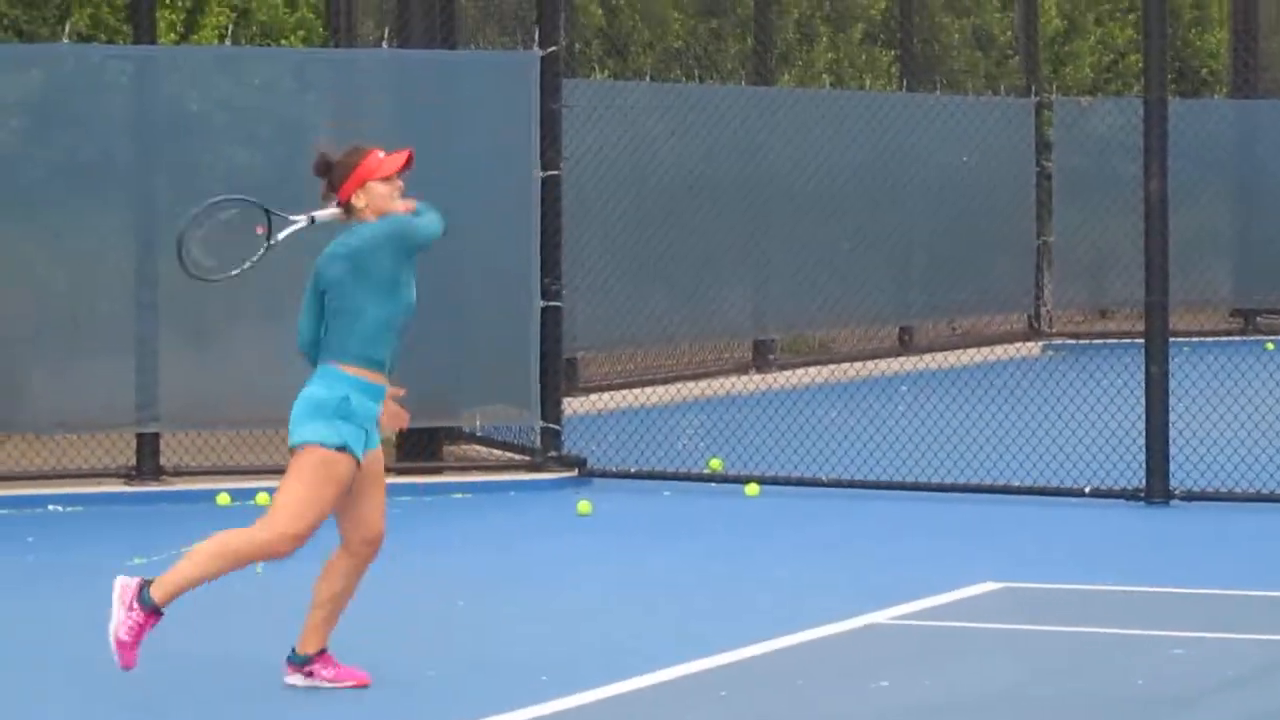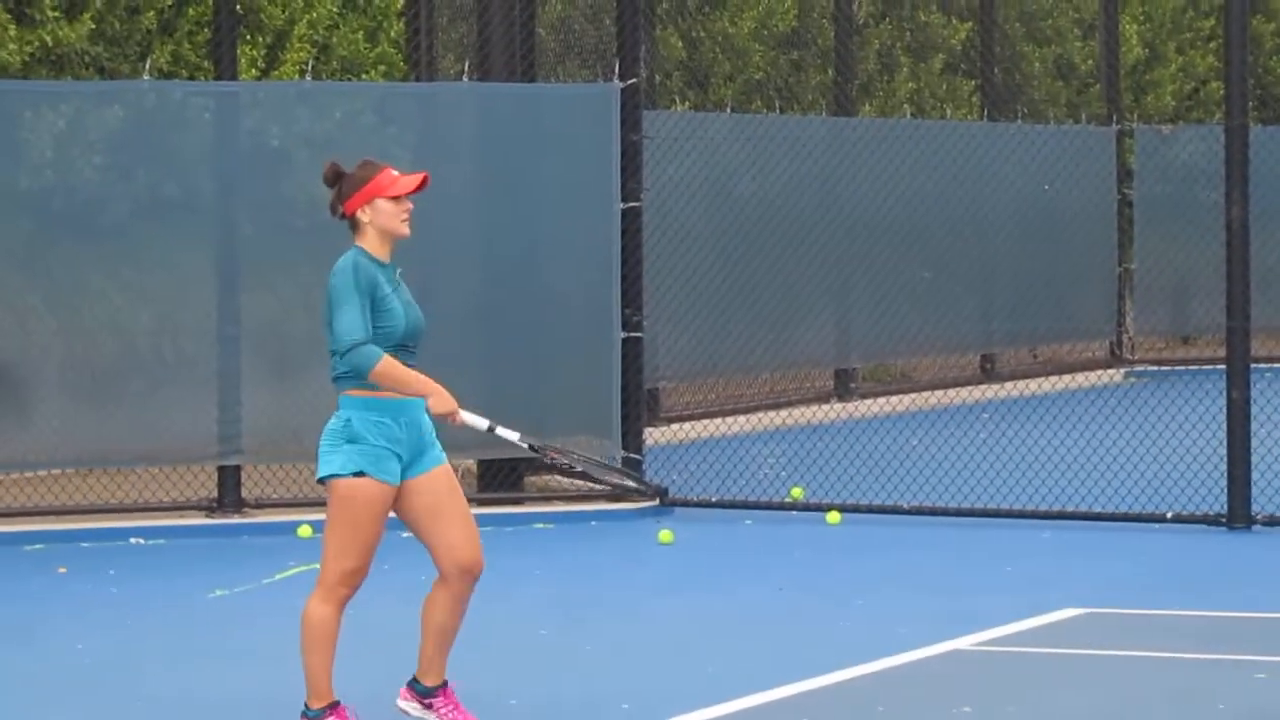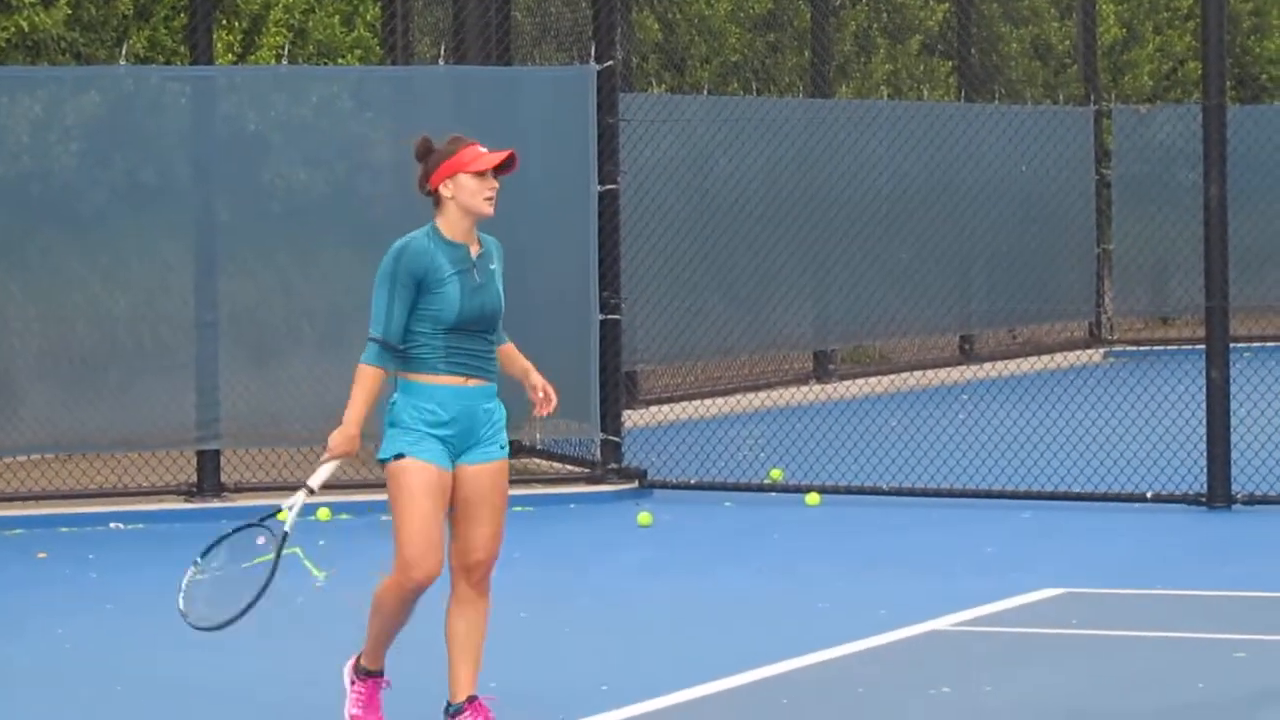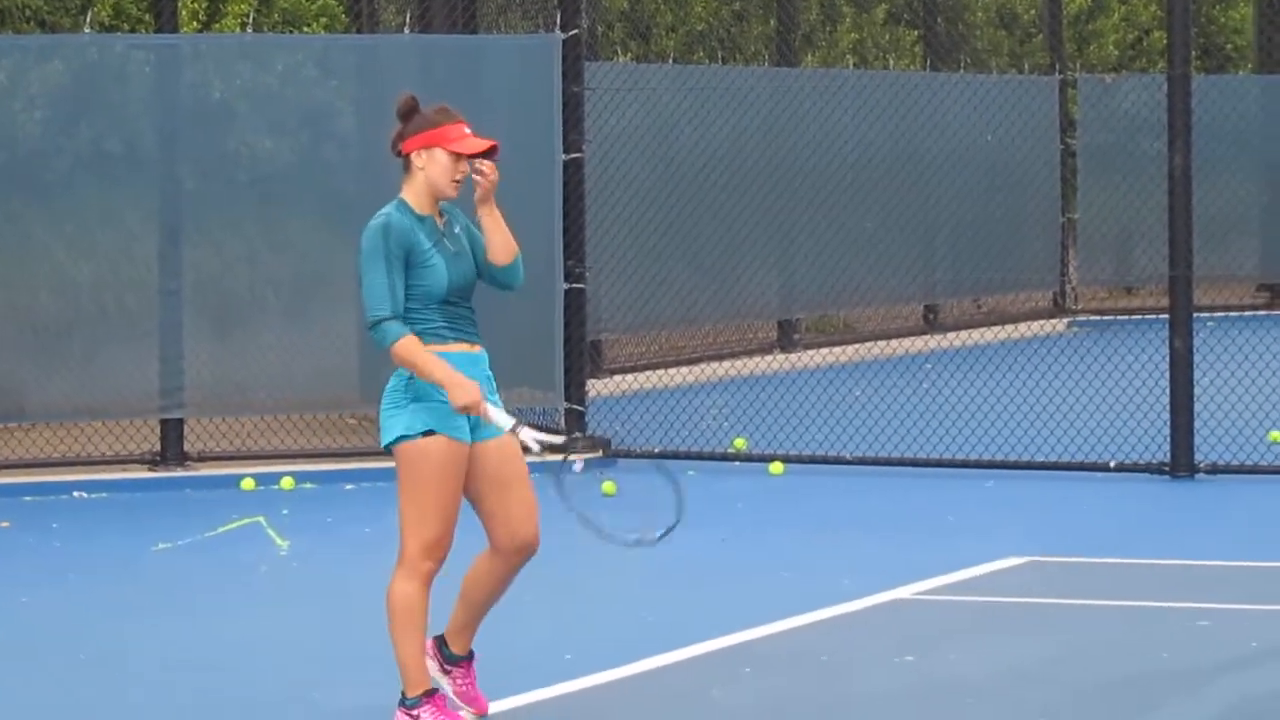
dt=0.7s
person 1, frame 1
left shoulder: (331, 257)
right shoulder: (396, 239)
left elbow: (311, 346)
right elbow: (430, 225)
right wrist: (408, 211)
left hip: (351, 408)
right hip: (342, 407)
left knee: (366, 539)
right knee: (280, 535)
left ankle: (309, 658)
right ankle: (146, 597)
person 1, frame 2
left shoulder: (387, 271)
right shoulder: (351, 270)
right elbow: (355, 354)
right wrist: (430, 391)
left hip: (415, 435)
right hip: (365, 433)
left knee: (464, 565)
right knee: (340, 582)
person 1, frame 3
left shoulder: (491, 252)
right shoulder: (410, 253)
right elbow: (380, 346)
left wrist: (529, 376)
right wrist: (351, 423)
left hip: (484, 418)
right hip: (421, 416)
left knee: (477, 568)
right knee: (418, 570)
right ankle: (367, 668)
person 1, frame 4
left shoulder: (452, 219)
right shoulder: (387, 229)
left elbow: (506, 276)
right elbow: (385, 327)
left wrist: (489, 205)
right wrist: (449, 379)
left hip: (475, 389)
right hip: (427, 396)
left knee: (519, 540)
right knee: (423, 555)
left ankle: (453, 651)
